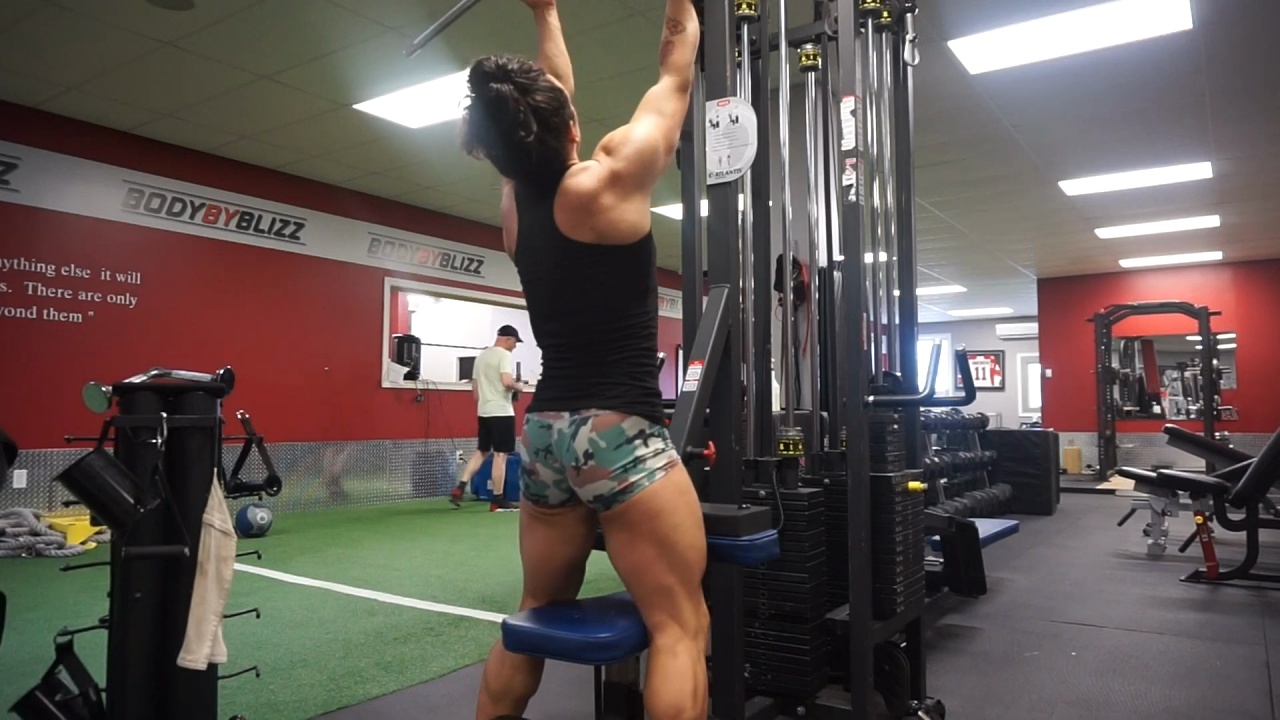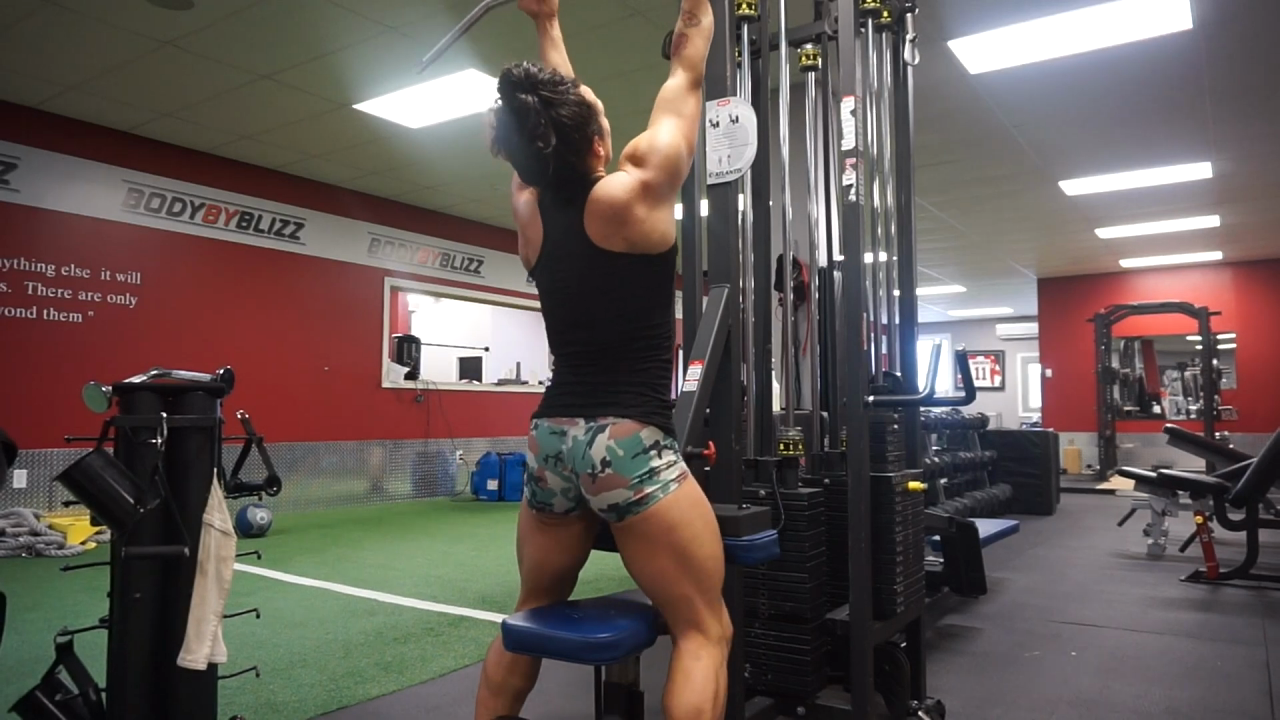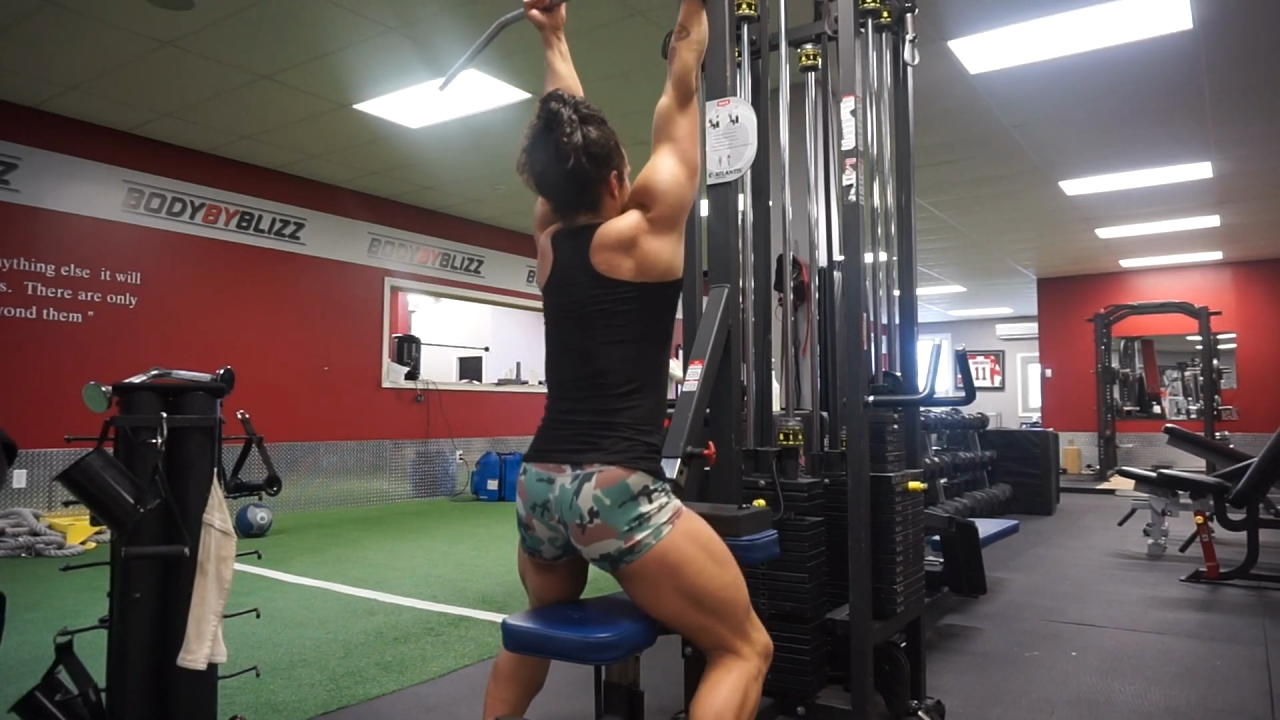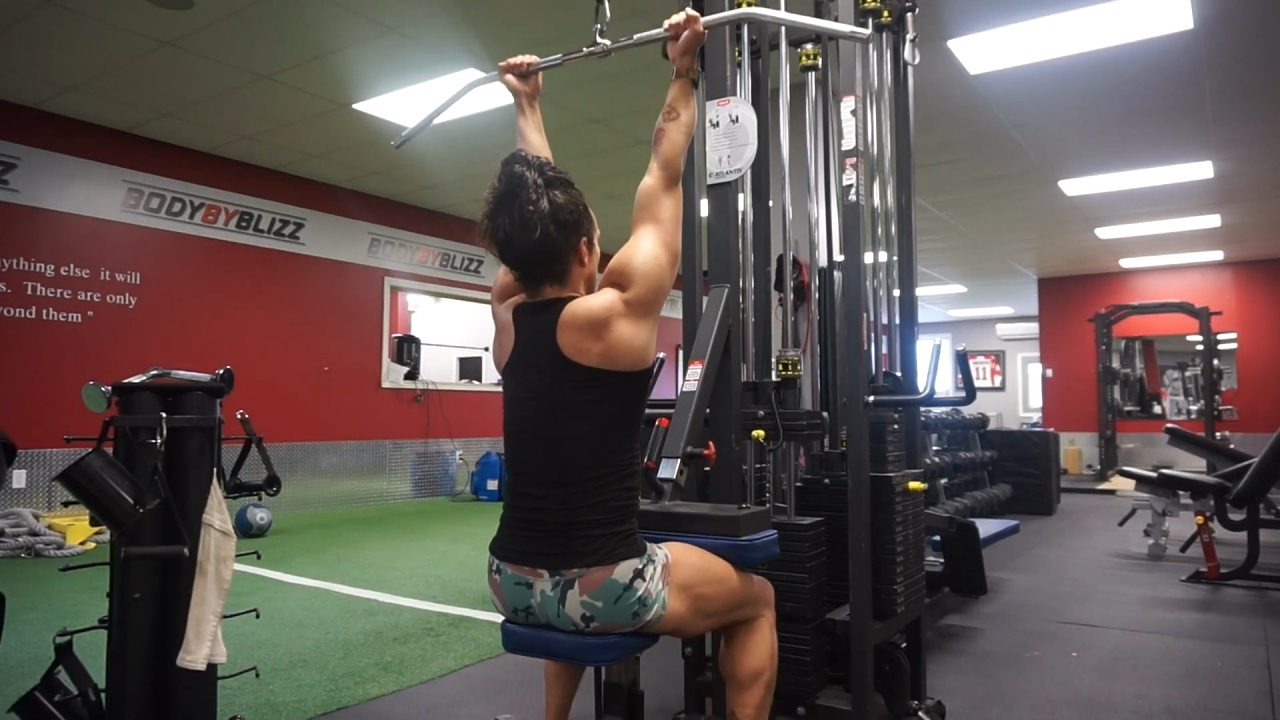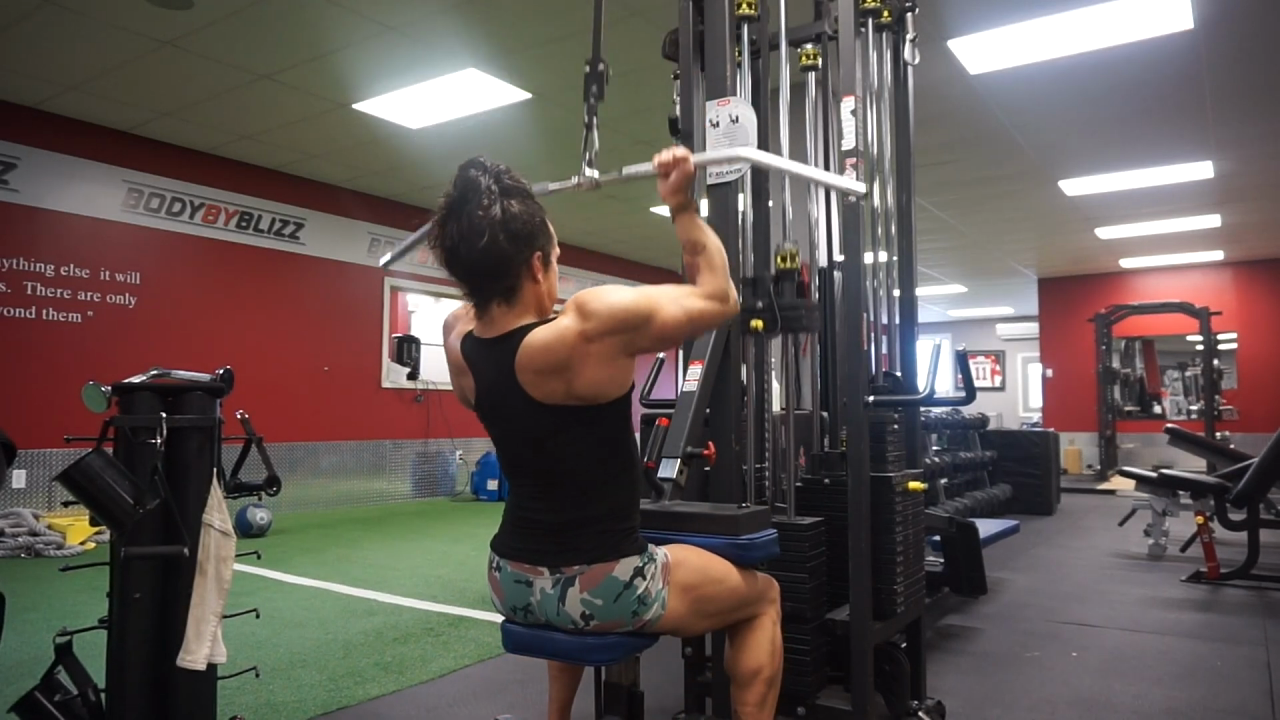
dt=1s
person 1, frame 1
left shoulder: (515, 201)
right shoulder: (605, 181)
left elbow: (552, 94)
right elbow: (675, 77)
left hip: (546, 432)
right hip: (619, 433)
left knee: (535, 618)
right knee: (681, 628)
person 1, frame 2
left shoulder: (530, 209)
right shoulder: (631, 195)
left elbow: (552, 110)
right elbow: (688, 76)
left hip: (552, 440)
right hip: (628, 444)
left knee: (533, 615)
right knee: (705, 632)
person 1, frame 3
left shoulder: (548, 240)
right shoulder: (643, 231)
left elbow: (566, 130)
right elbow: (679, 99)
left hip: (541, 484)
right hip: (616, 491)
right knee: (744, 650)
person 1, frame 4
left shoulder: (507, 313)
right shoulder: (617, 312)
left elbow: (533, 199)
right elbow: (663, 181)
left wrist: (526, 106)
right wrist: (685, 75)
left hip: (513, 584)
right hip: (596, 589)
right knee: (756, 598)
person 1, frame 5
left shoulder: (457, 339)
right shoulder: (590, 327)
right elbow: (717, 300)
left wrist: (494, 223)
right wrist: (683, 207)
left hip: (513, 584)
right hip: (603, 588)
right knee: (761, 597)
